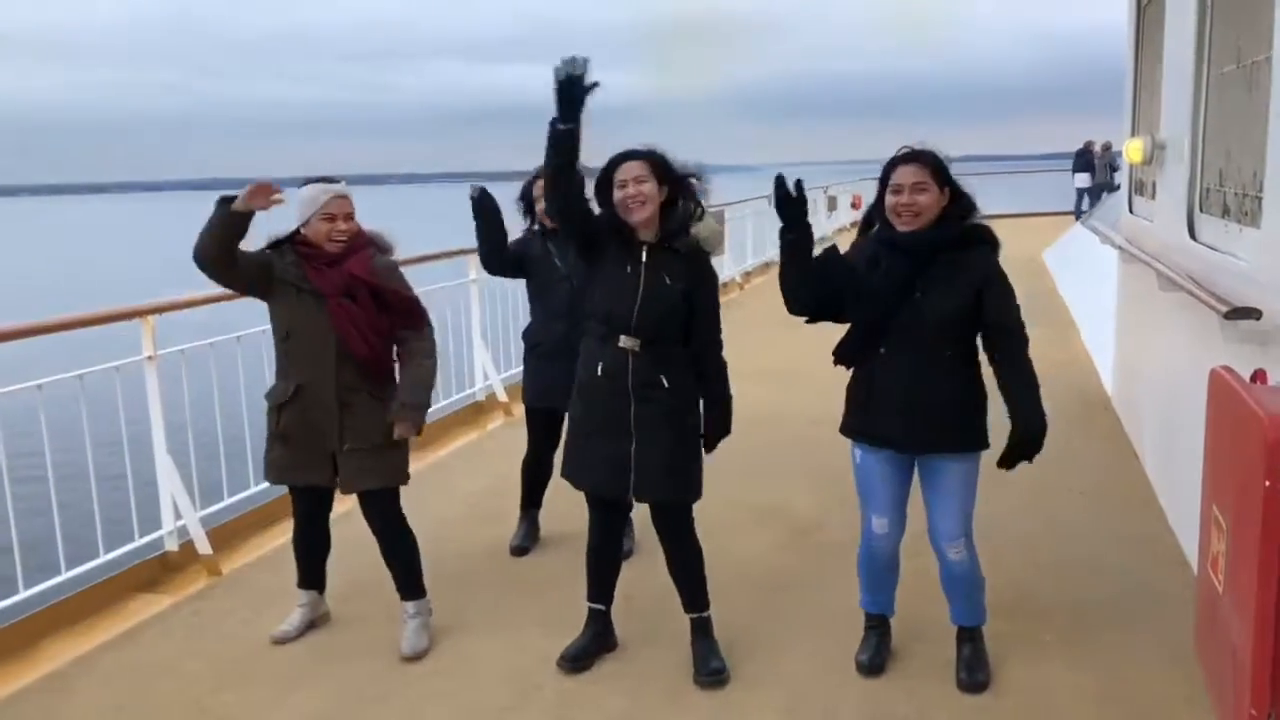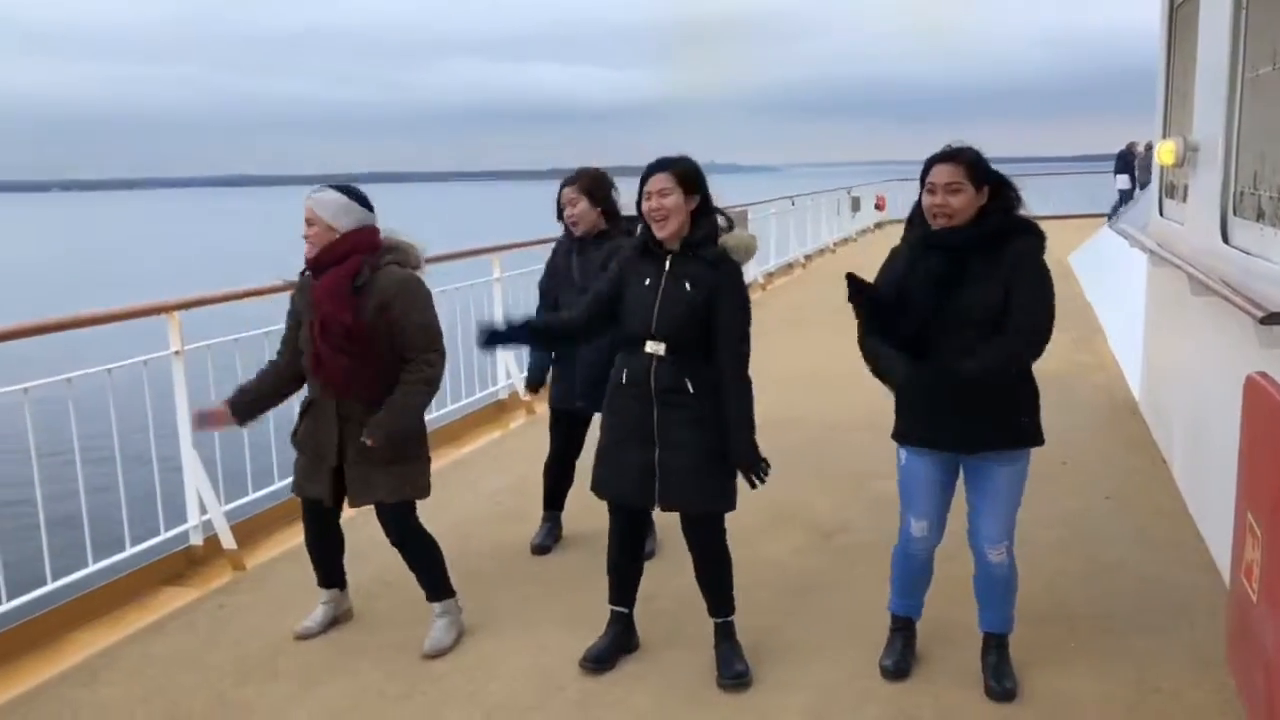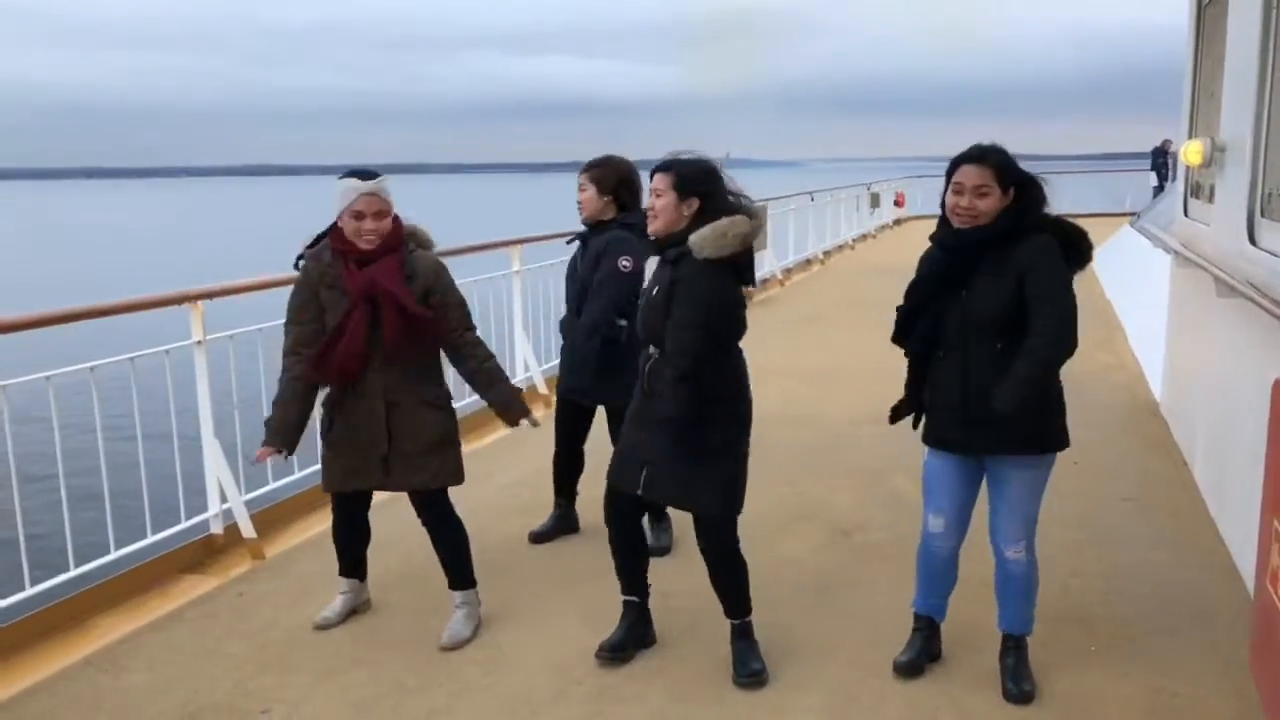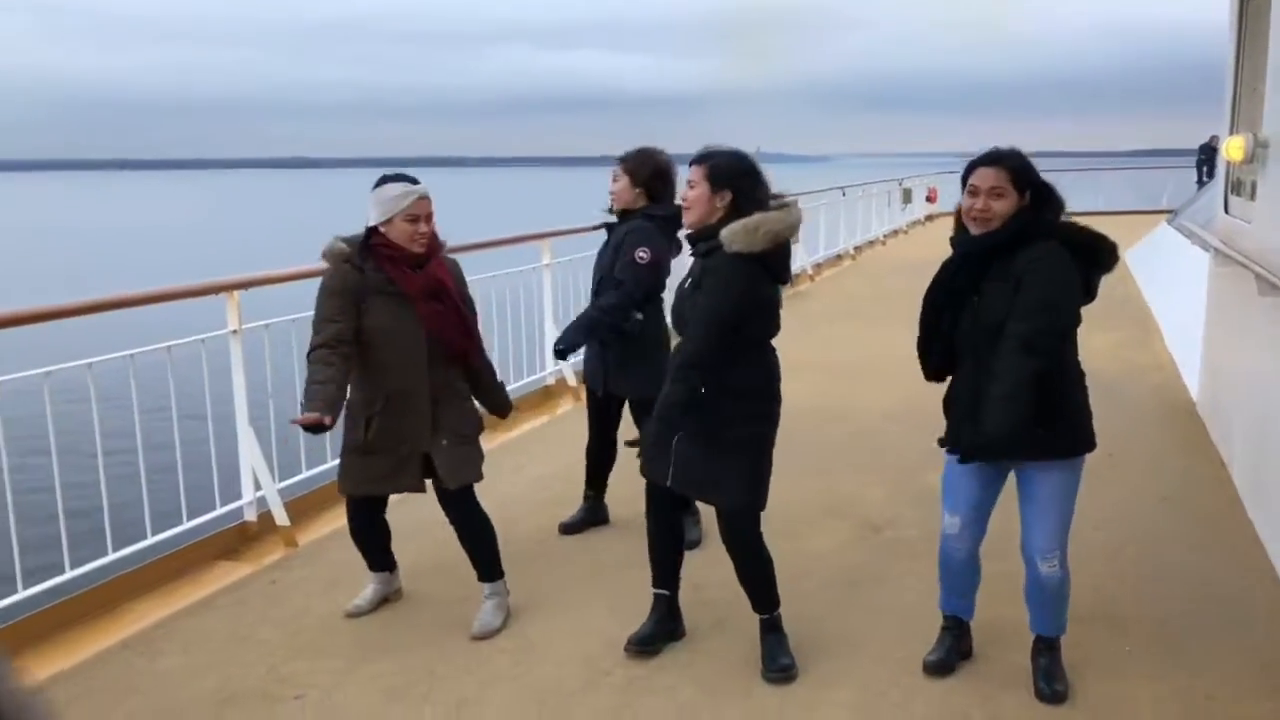
dt=0.4s
person 1, frame 1
left shoulder: (689, 260)
right shoulder: (599, 244)
left elbow: (706, 345)
right elbow: (561, 196)
left wrist: (718, 410)
right wrist: (567, 116)
left hip: (665, 407)
right hip: (602, 403)
left knee: (674, 522)
right knee: (605, 517)
left ankle: (701, 630)
right ankle: (598, 623)
person 1, frame 2
left shoulder: (719, 269)
right shoulder: (633, 262)
left elbow: (732, 361)
right elbow: (587, 317)
left wrist: (745, 438)
right wrist: (524, 332)
left hip: (695, 419)
right hip: (629, 413)
left knee: (705, 531)
right knee: (626, 523)
left ankle: (725, 637)
right ankle: (620, 626)
person 1, frame 3
left shoulder: (705, 272)
right shoulder: (676, 258)
left elbow: (684, 363)
left wrist: (667, 434)
left hip: (708, 420)
right hip: (655, 408)
left knee: (715, 532)
right knee: (620, 509)
left ankle: (742, 634)
right ankle: (636, 617)
person 1, frame 4
left shoulder: (736, 266)
right shoulder: (716, 251)
left elbow: (699, 350)
left wrist: (662, 423)
right wrist: (665, 417)
left hip: (734, 413)
right hip: (695, 400)
left knee: (738, 528)
right knee: (660, 504)
left ankle: (771, 628)
right ankle: (665, 611)
person 2, frame 1
left shoulder: (975, 262)
right shoulder: (868, 254)
left elbow: (1008, 346)
right elbow: (806, 302)
left wrist: (1027, 418)
right wrist: (795, 237)
left hip: (951, 430)
right hip: (877, 424)
left knee: (953, 545)
right knee: (879, 538)
left ankle: (970, 637)
right ankle: (876, 626)
person 2, frame 2
left shoulder: (1017, 254)
right shoulder: (908, 257)
left elbow: (1032, 335)
right elbow: (873, 335)
left wrist: (968, 374)
right wrist: (907, 379)
left hip: (1000, 427)
right hip: (925, 426)
left knee: (993, 547)
right knee: (917, 539)
left ankle: (996, 645)
right ankle: (902, 630)
person 2, frame 3
left shoulder: (1036, 253)
right shoulder: (940, 256)
left elbow: (1055, 337)
left wrist: (1010, 401)
right wrist: (915, 393)
left hip: (1020, 431)
right hip: (950, 426)
left knee: (1012, 546)
right knee: (938, 538)
left ankle: (1014, 647)
right ankle: (925, 631)
person 2, frame 4
left shoulder: (1047, 262)
right shoulder: (967, 261)
left elbow: (1029, 348)
left wrist: (1000, 426)
right wrist: (971, 420)
left hip: (1047, 432)
right hip: (974, 424)
left knee: (1044, 555)
right knee: (956, 540)
left ankle: (1047, 647)
right ankle: (955, 631)
person 3, frame 1
left shoulder: (379, 271)
right shoulder: (279, 271)
left elbow: (417, 341)
right elbow: (212, 258)
left wrist: (411, 403)
right wrist: (240, 208)
left hip: (367, 423)
right hip: (302, 422)
left knee: (384, 517)
right knee: (308, 517)
left ankle: (416, 612)
right ankle: (312, 602)
person 3, frame 2
left shoulder: (397, 283)
right shoulder: (311, 287)
left elbow: (426, 363)
right elbow: (291, 365)
left wrist: (390, 423)
right wrist: (239, 406)
left hip: (384, 438)
right hip: (322, 433)
left knee: (400, 525)
right knee: (317, 520)
left ankle: (447, 610)
right ankle: (334, 600)
person 3, frame 3
left shoulder: (423, 269)
right shoulder: (319, 274)
left elbow: (462, 342)
right elbow: (300, 357)
left wrist: (505, 399)
right wrist: (282, 429)
left hip: (419, 421)
right hip: (351, 423)
left knee: (434, 509)
right knee: (347, 511)
left ankle: (466, 601)
right ankle: (353, 590)
person 3, frame 4
left shoulder: (445, 272)
right shoulder: (348, 277)
left elbow: (468, 346)
right elbow: (330, 350)
left wrist: (495, 399)
right wrist: (322, 405)
left hip: (446, 418)
right hip: (378, 422)
left knee: (460, 504)
right knee: (363, 513)
left ankle: (494, 592)
right ankle: (385, 579)
person 4, frame 1
right shoulder: (533, 244)
right elbow: (495, 261)
right wrist: (487, 216)
right hip: (546, 363)
right knee: (540, 449)
left ankle: (620, 524)
right ankle: (528, 520)
person 4, frame 2
left shoulder: (624, 249)
right shoulder: (563, 250)
right elbow: (547, 306)
left wrist: (591, 363)
right wrist: (539, 360)
left hip: (618, 369)
right hip: (570, 370)
right knee: (561, 451)
right ankle: (550, 521)
person 4, frame 3
left shoulder: (623, 243)
right shoulder: (591, 239)
left elbow: (603, 310)
left wrist: (584, 358)
right wrist: (575, 356)
left hip: (617, 364)
right hip: (578, 359)
right knee: (566, 440)
left ankle: (658, 519)
right ankle: (564, 511)
person 4, frame 4
left shoulder: (646, 233)
right shoulder: (627, 228)
left elbow: (622, 296)
left wrist: (578, 330)
right wrist: (581, 330)
left hip: (640, 356)
right hip: (606, 350)
right knee: (600, 432)
left ankle: (686, 512)
right ankle: (594, 504)
